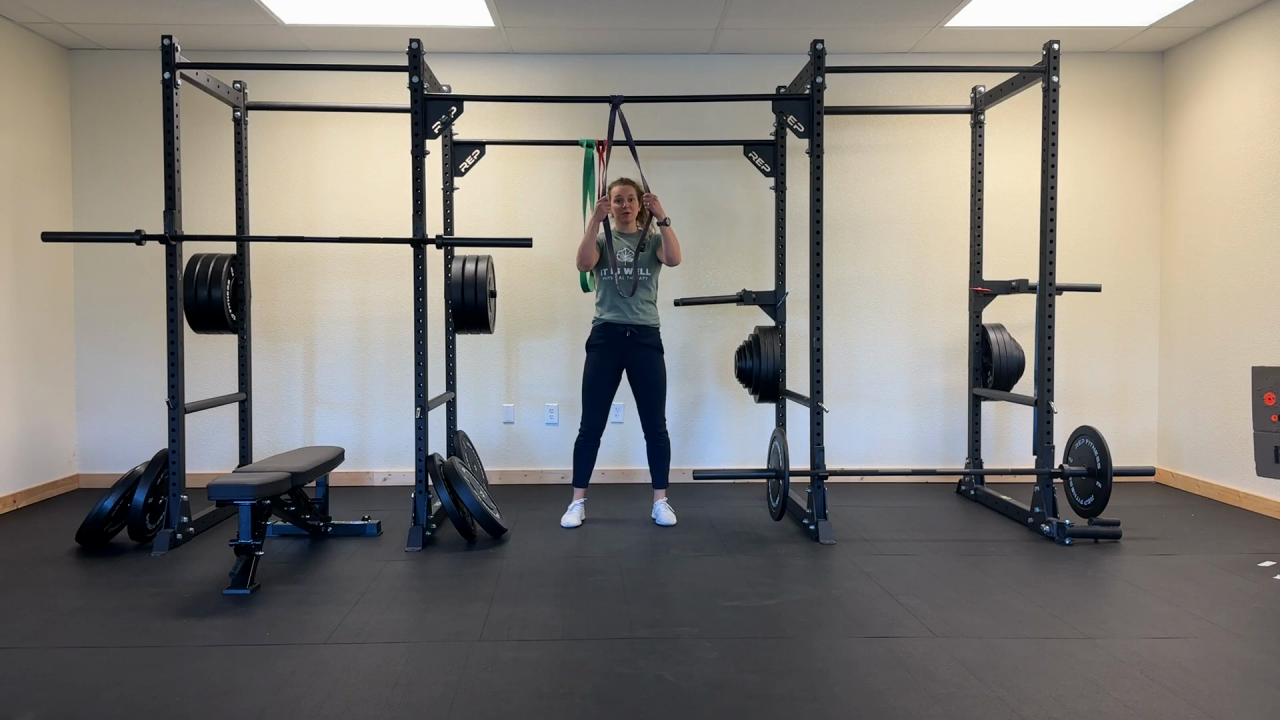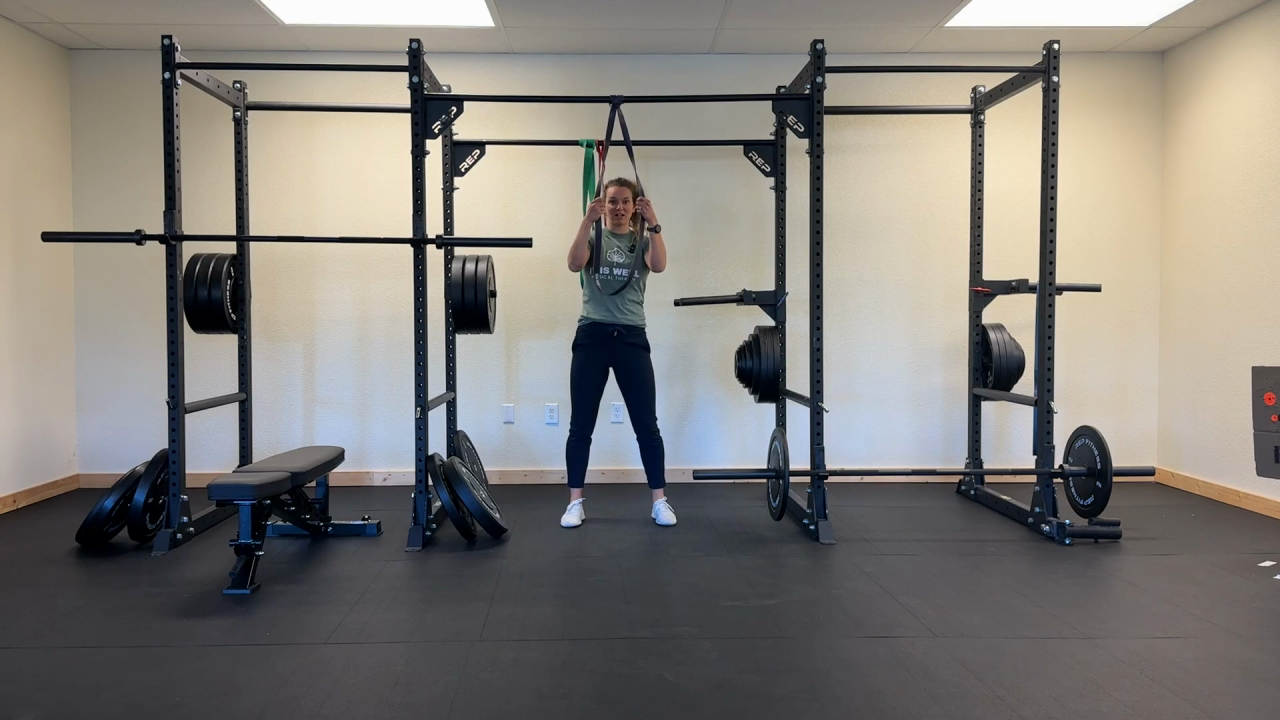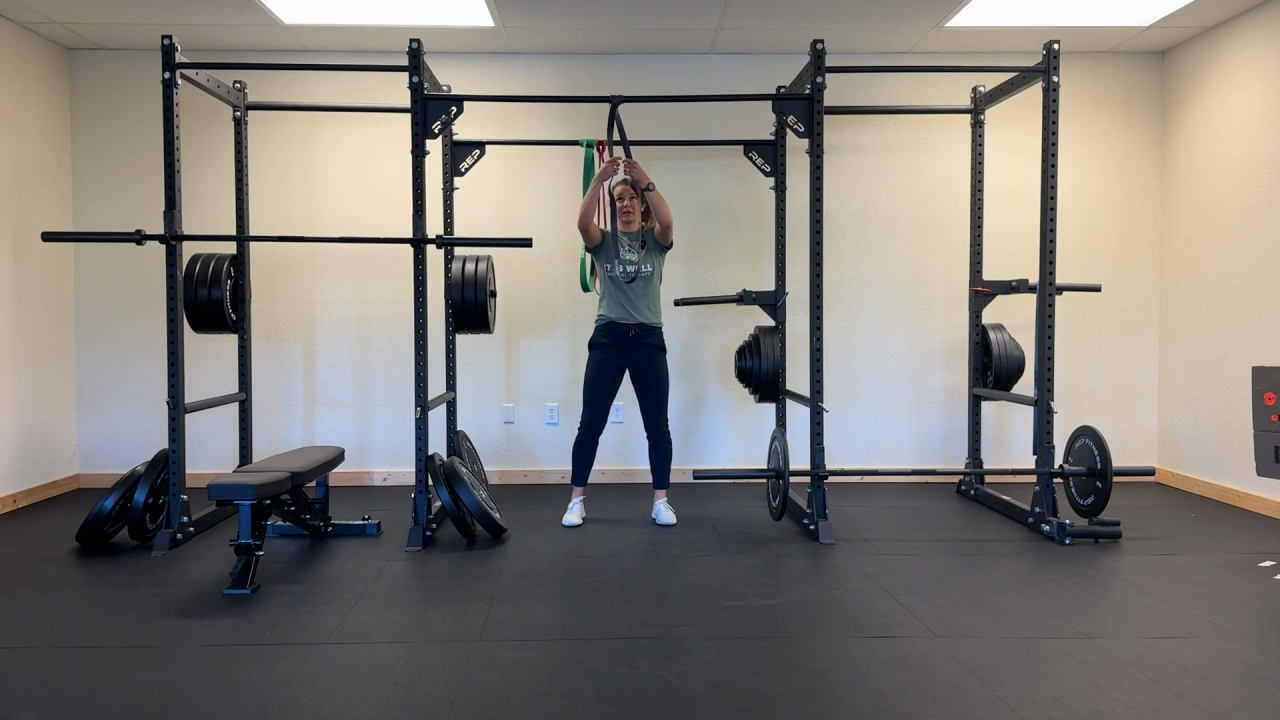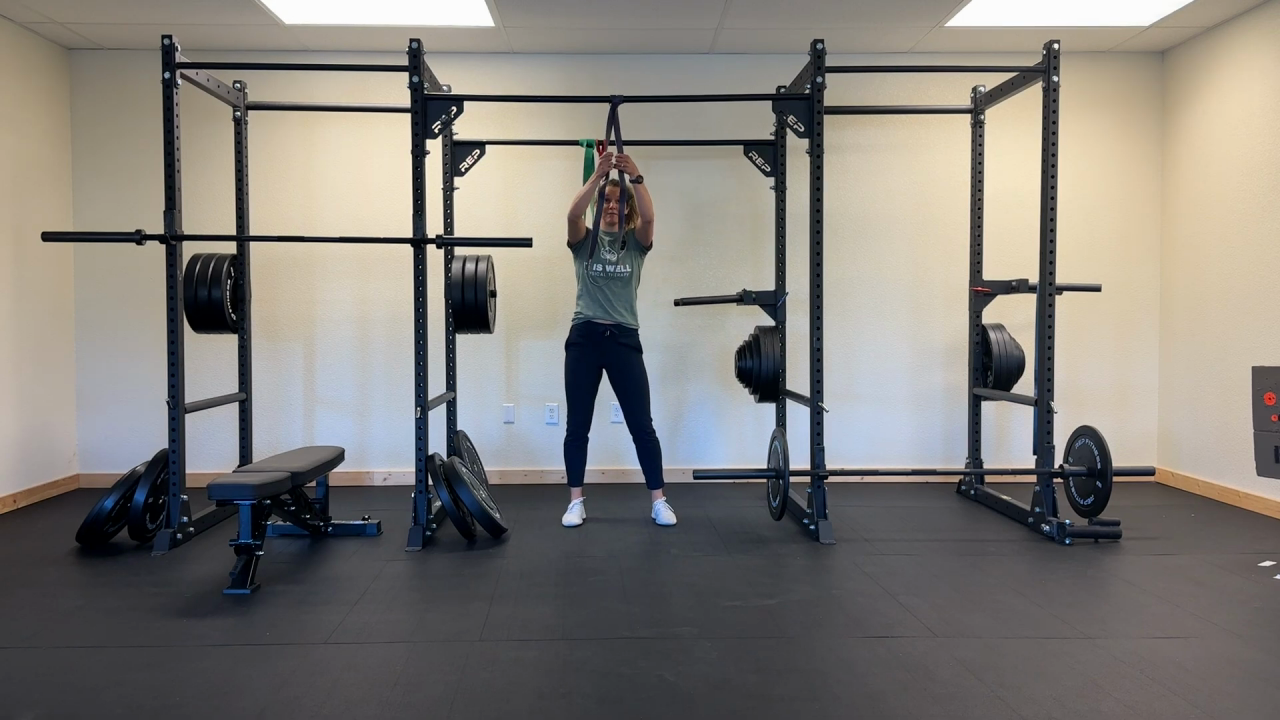
dt=0.7s
person 1, frame 1
left shoulder: (653, 239)
right shoulder: (601, 239)
left elbow: (675, 259)
right elbow: (583, 264)
left wrist: (662, 217)
right wrist: (595, 220)
left hip: (645, 339)
right hip: (605, 338)
left knee: (655, 426)
right knee: (591, 425)
left ankle: (660, 501)
right ankle: (577, 502)
person 1, frame 2
left shoulder: (642, 241)
right shoulder: (593, 238)
left elbow: (659, 266)
right elbow: (574, 264)
left wrist: (653, 223)
right wrist: (588, 221)
left hip: (632, 338)
right hip: (592, 337)
left knee: (646, 424)
right knee: (581, 425)
left ankle: (659, 501)
right ankle: (575, 502)
person 1, frame 3
left shoulder: (655, 240)
right shoulder: (603, 241)
left elbow: (667, 221)
right elbow: (583, 222)
left wrist: (646, 182)
right wrist: (599, 180)
left hip: (648, 339)
right hip: (608, 338)
left knee: (657, 426)
right knee: (590, 424)
left ankle: (661, 501)
right ankle: (576, 501)
person 1, frame 4
left shoulder: (636, 241)
right shoulder: (583, 239)
left elbow: (648, 217)
right elbow: (573, 214)
left wrist: (636, 176)
right wrist: (597, 175)
left hip: (624, 339)
right hip: (584, 338)
left knee: (642, 425)
right knee: (577, 425)
left ankle: (659, 501)
right ankle: (576, 502)
